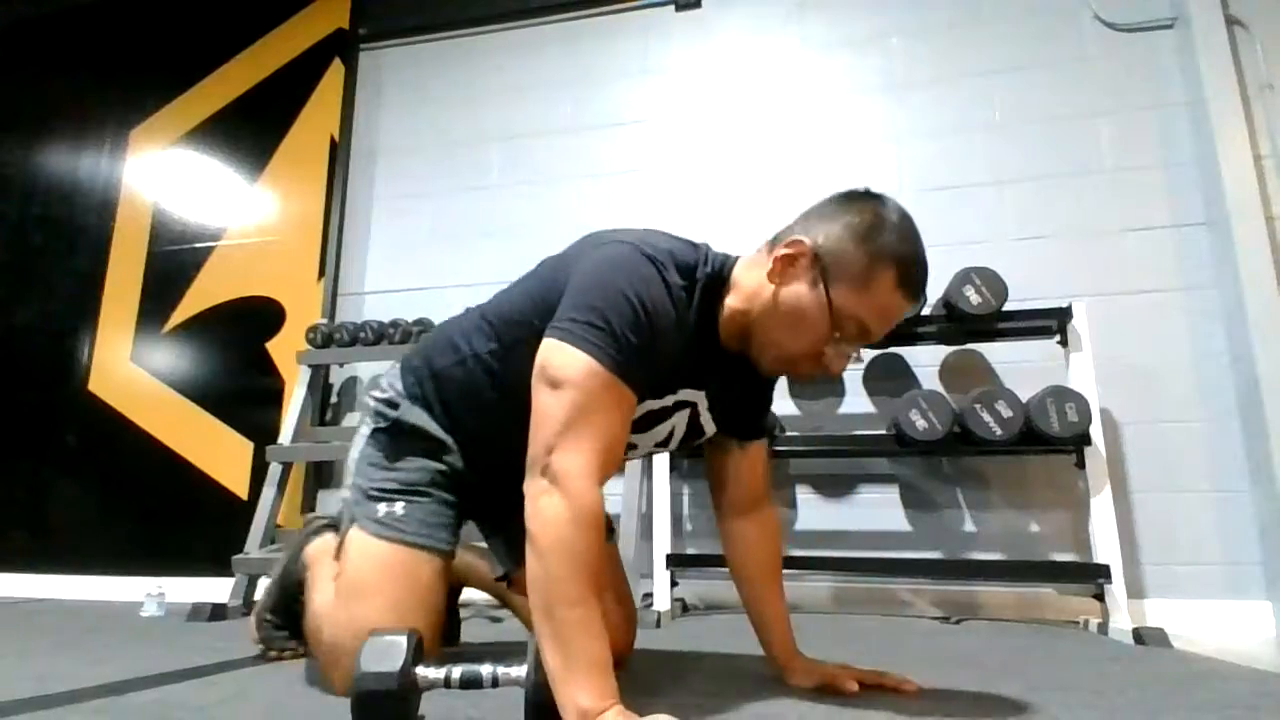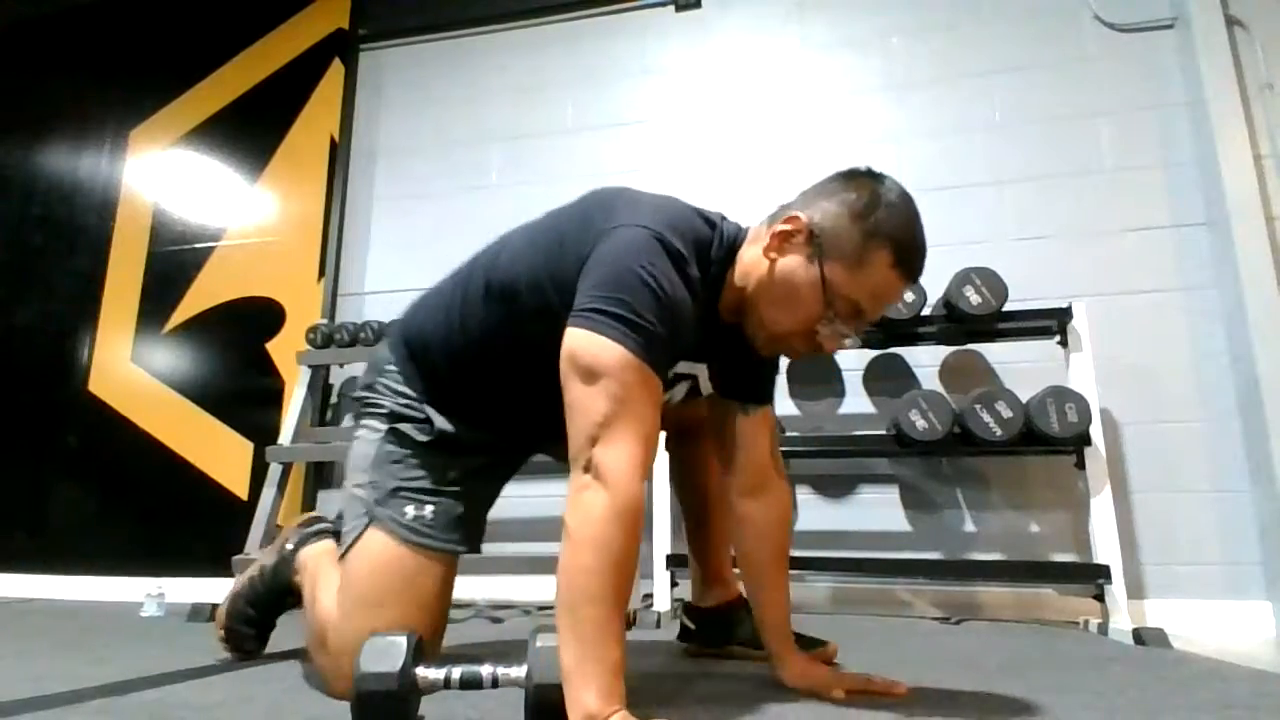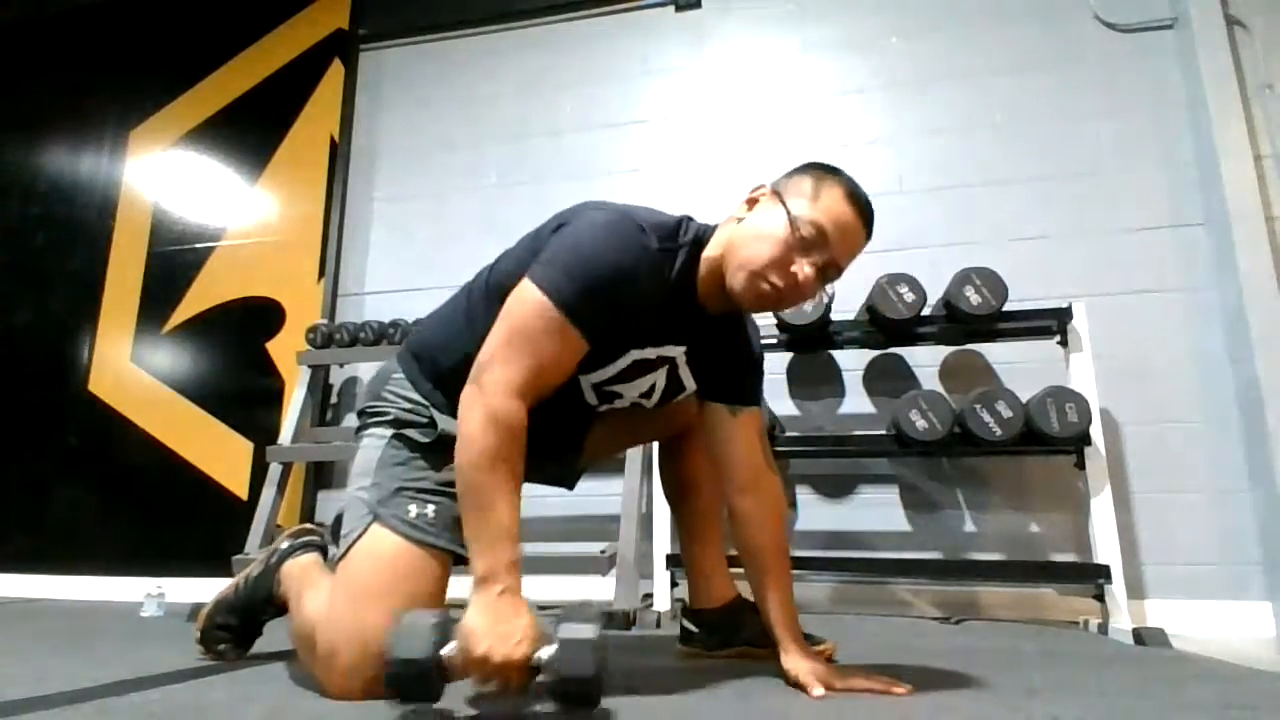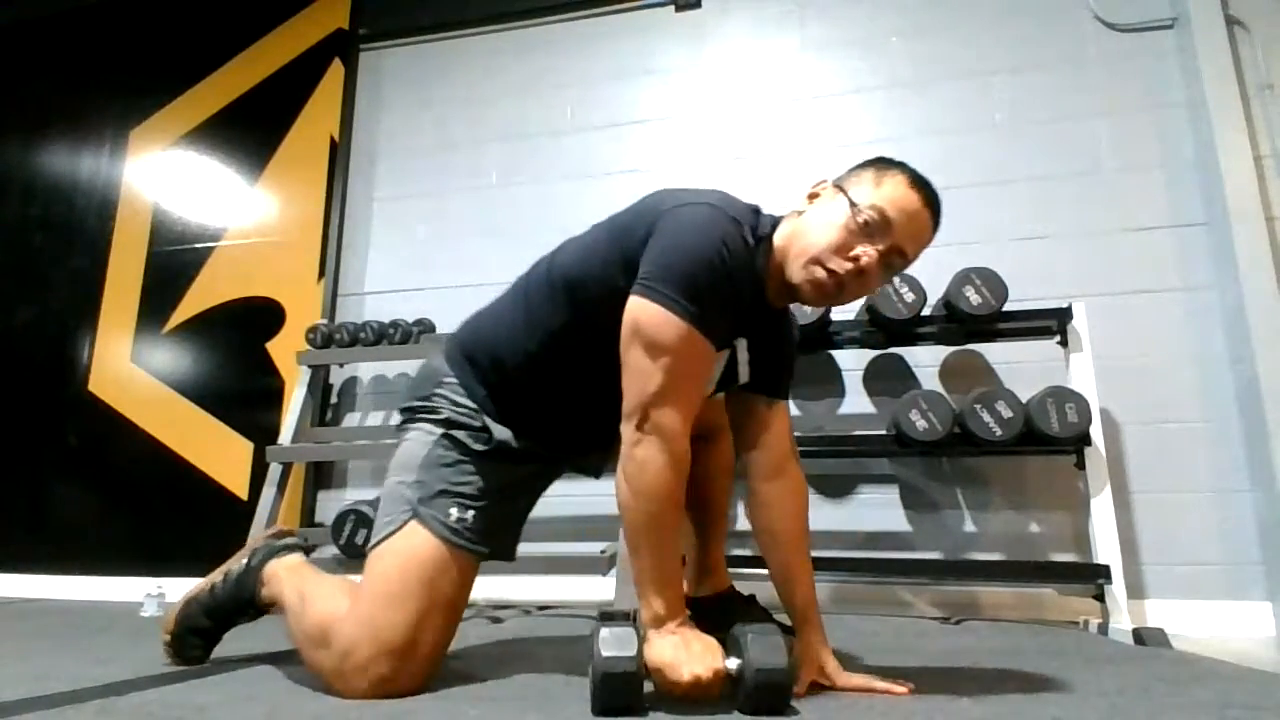
dt=0.7s
person 1, frame 1
left shoulder: (747, 364)
right shoulder: (635, 282)
left elbow: (746, 510)
right elbow: (561, 483)
left wrist: (789, 661)
left hip: (526, 451)
right hip: (423, 425)
left knee: (607, 643)
left ankle: (454, 569)
right ankle: (318, 558)
person 1, frame 2
left shoulder: (753, 315)
right shoulder: (652, 261)
left elbow: (756, 488)
right elbow: (604, 475)
left wrist: (785, 654)
left hip: (537, 399)
right hip: (432, 400)
left ankle: (715, 609)
right ankle: (308, 557)
person 1, frame 3
left shoulder: (727, 340)
right shoulder: (621, 246)
left elbow: (750, 482)
right elbow: (491, 398)
left wrist: (791, 641)
right wrist: (498, 590)
right hip: (433, 414)
right knee: (362, 666)
left ankle: (714, 614)
right ankle: (294, 570)
person 1, frame 4
left shoulder: (772, 328)
right shoulder: (707, 236)
left elbow: (773, 472)
right elbow: (650, 434)
left wrist: (811, 636)
right wrist: (663, 626)
left hip: (570, 423)
right hip: (476, 413)
right knee: (373, 665)
left ankle: (711, 598)
right ankle: (276, 571)
